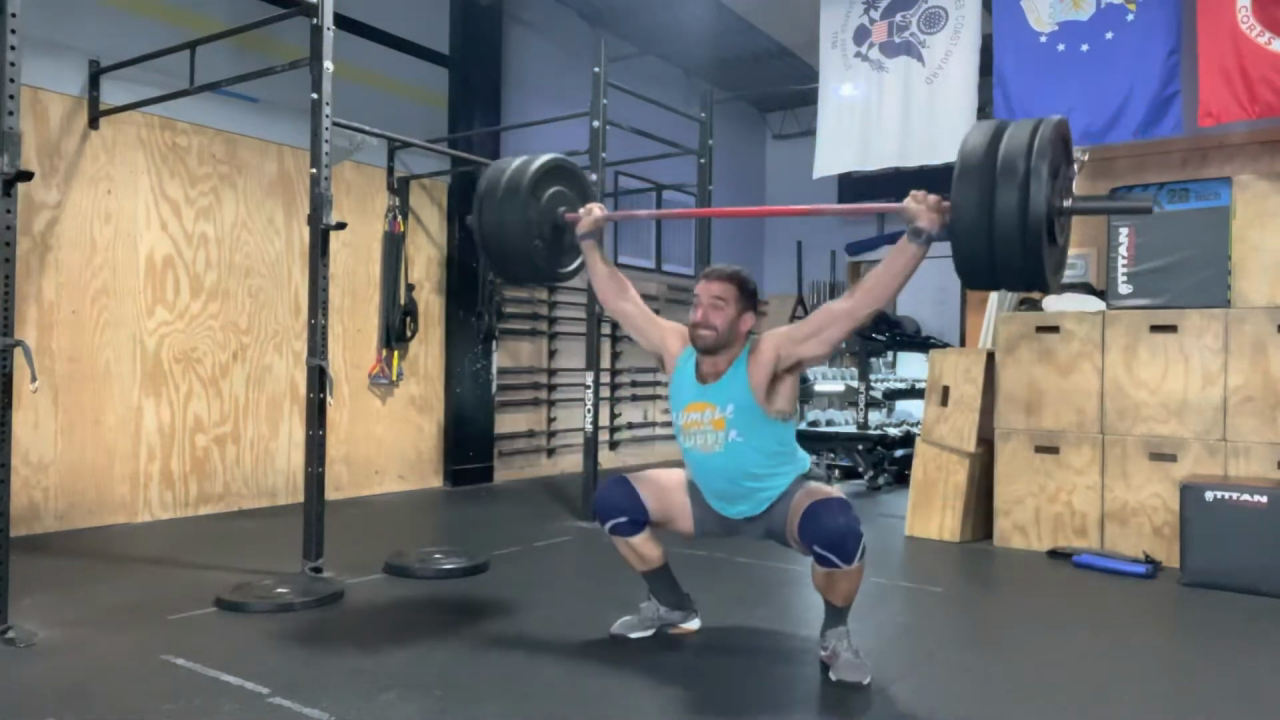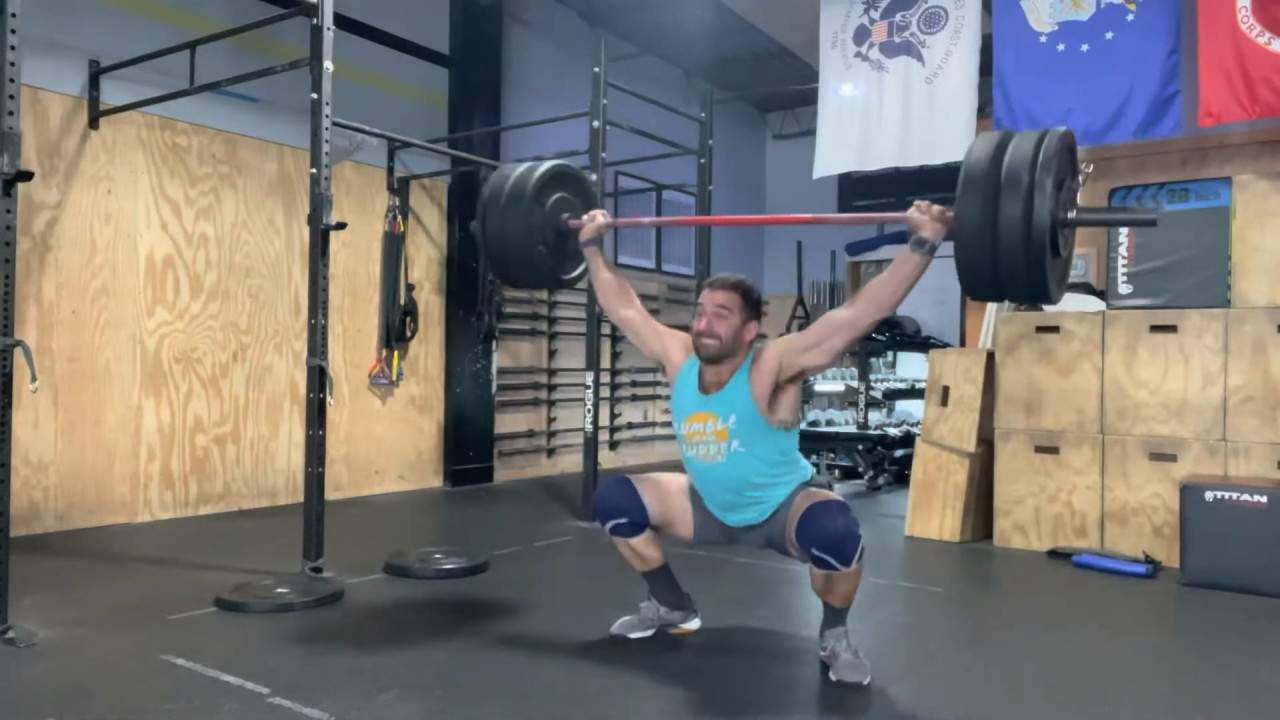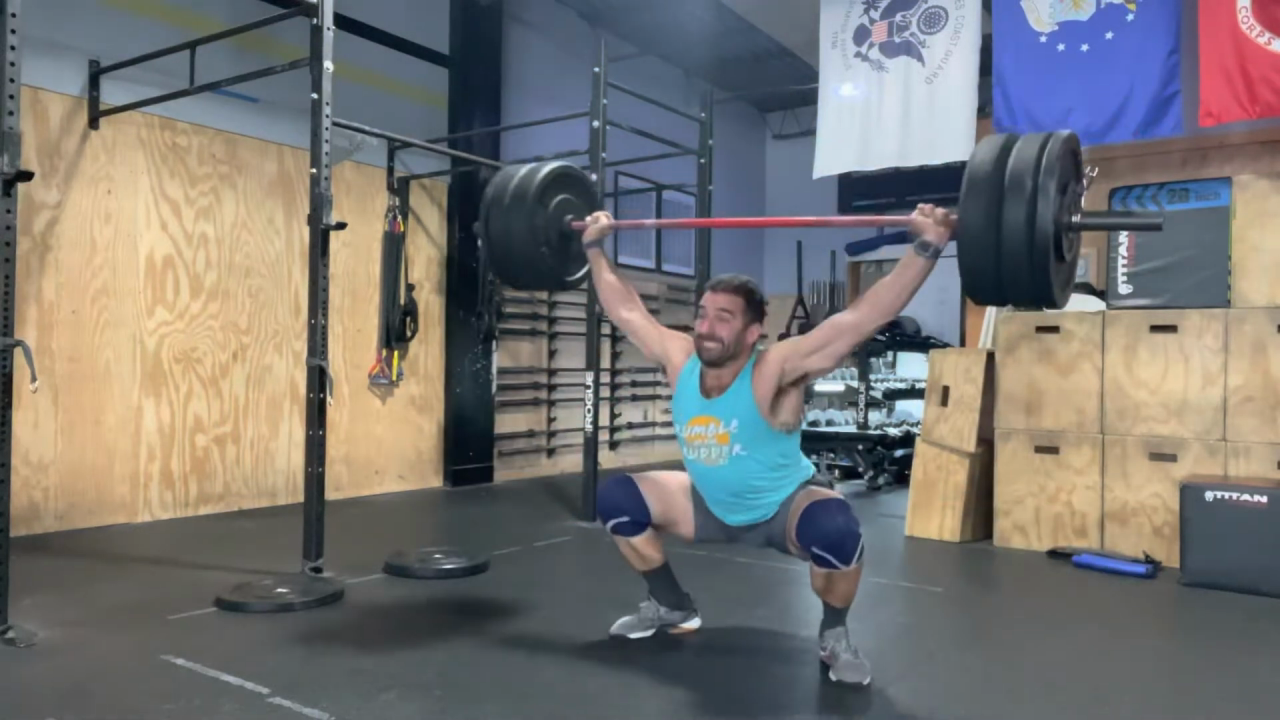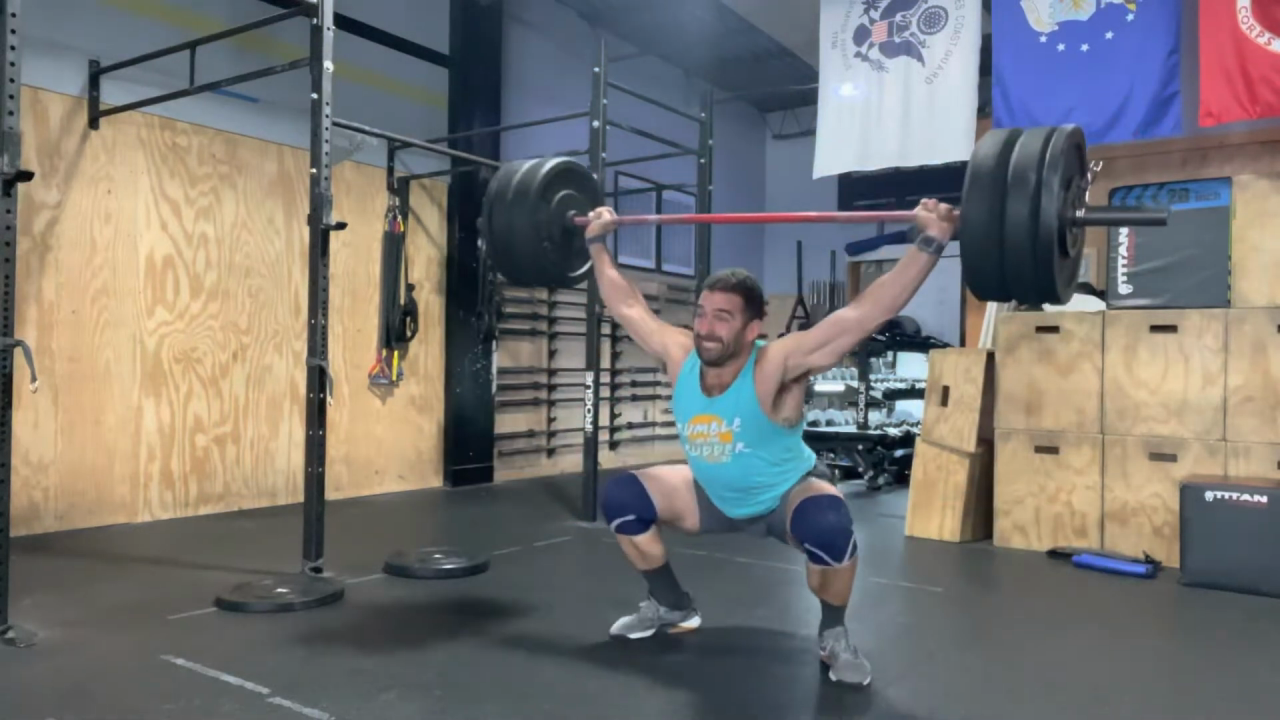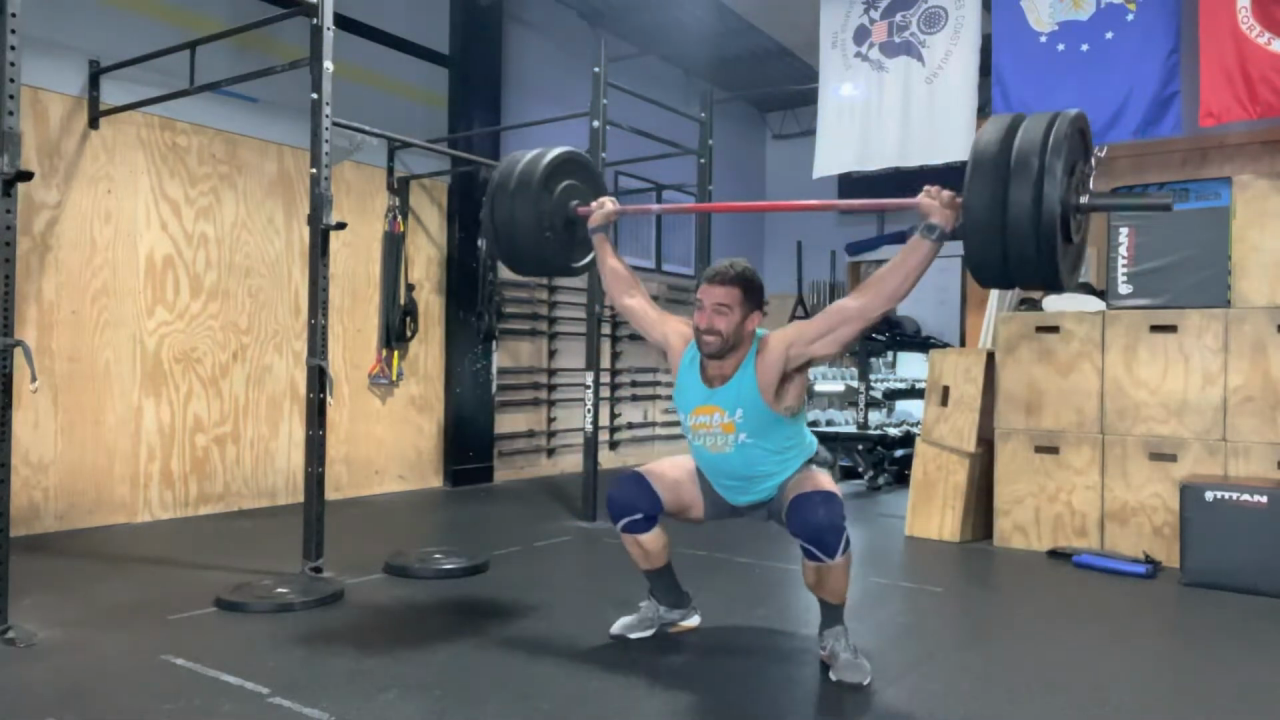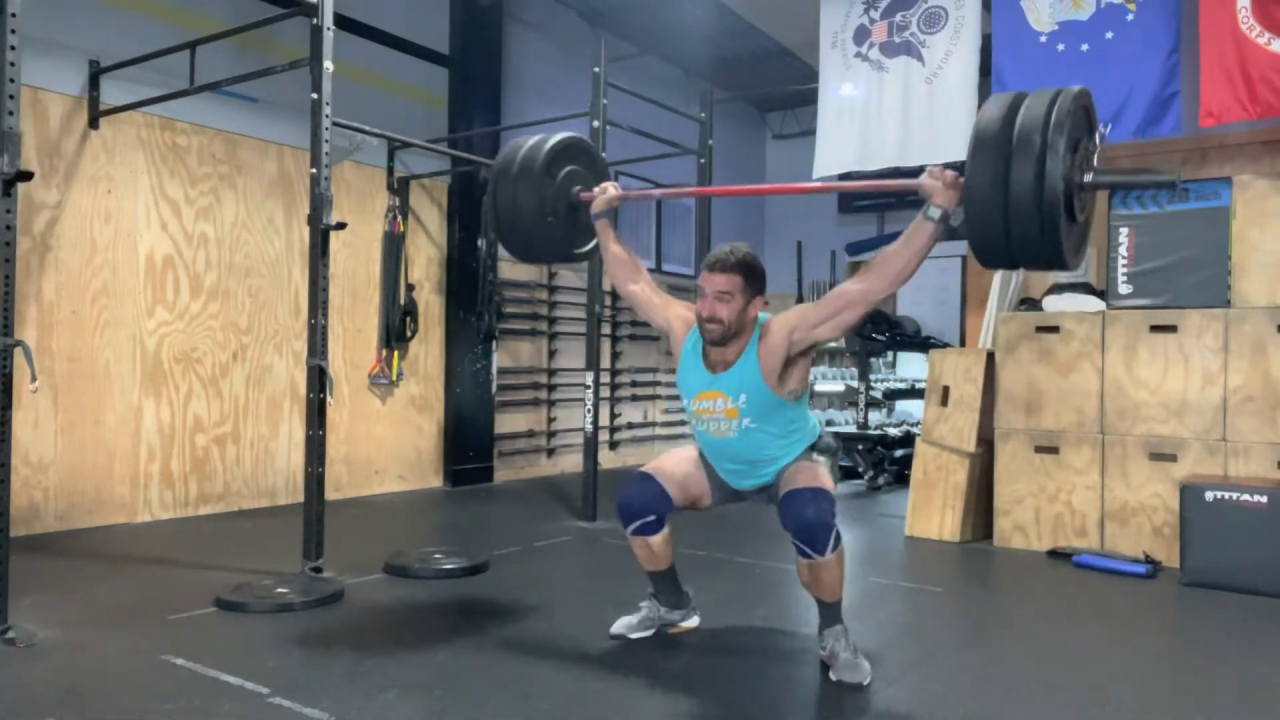
dt=0.1s
person 1, frame 1
left shoulder: (770, 360)
right shoulder: (677, 350)
left elbow: (859, 302)
right elbow: (620, 301)
left wrist: (921, 232)
right wrist: (589, 238)
left hip: (784, 497)
right hip: (711, 499)
left knee: (837, 530)
right knee: (613, 499)
left ankle: (835, 634)
right ankle: (672, 604)
person 1, frame 2
left shoulder: (771, 370)
right shoulder: (679, 359)
left elbow: (860, 313)
right elbow: (624, 307)
left wrist: (924, 243)
right wrist: (592, 245)
left hip: (785, 507)
right hip: (712, 507)
left knee: (837, 532)
right knee: (614, 499)
left ankle: (834, 635)
right ankle: (671, 605)
person 1, frame 3
left shoulder: (774, 372)
right shoulder: (680, 360)
left elbow: (864, 316)
right elbow: (626, 309)
left wrist: (928, 247)
right wrist: (594, 246)
left hip: (786, 507)
right hip: (713, 507)
left knee: (836, 530)
right knee: (615, 498)
left ankle: (834, 635)
right ankle: (671, 604)
person 1, frame 4
left shoulder: (775, 367)
right shoulder: (679, 356)
left elbow: (866, 312)
right elbow: (626, 304)
left wrist: (931, 242)
right wrist: (597, 242)
left hip: (787, 492)
right hip: (714, 495)
left knee: (828, 525)
right knee: (620, 495)
left ankle: (834, 635)
right ankle: (671, 605)
person 1, frame 5
left shoulder: (777, 357)
right shoulder: (679, 345)
left elbow: (868, 302)
right elbow: (628, 295)
left wrist: (933, 229)
right wrist: (599, 232)
left hip: (788, 479)
right hip: (716, 482)
left knee: (820, 520)
right knee: (626, 495)
left ankle: (834, 634)
right ankle: (670, 603)
person 1, frame 6
left shoulder: (780, 342)
right shoulder: (683, 331)
left elbow: (869, 285)
right elbow: (632, 280)
left wrist: (936, 211)
right wrist: (603, 219)
left hip: (791, 460)
right hip: (718, 462)
left knee: (809, 519)
right knee: (637, 497)
left ankle: (833, 634)
right ankle: (670, 605)
